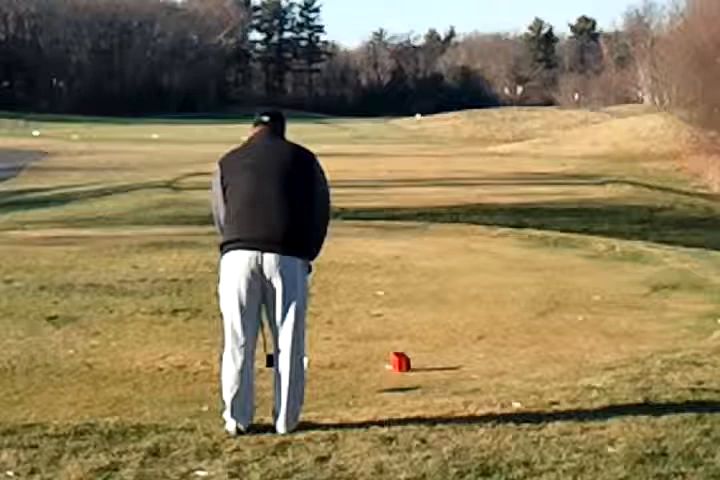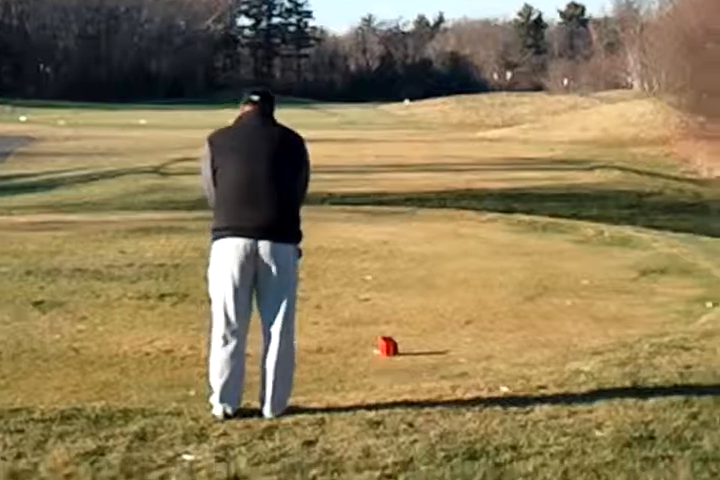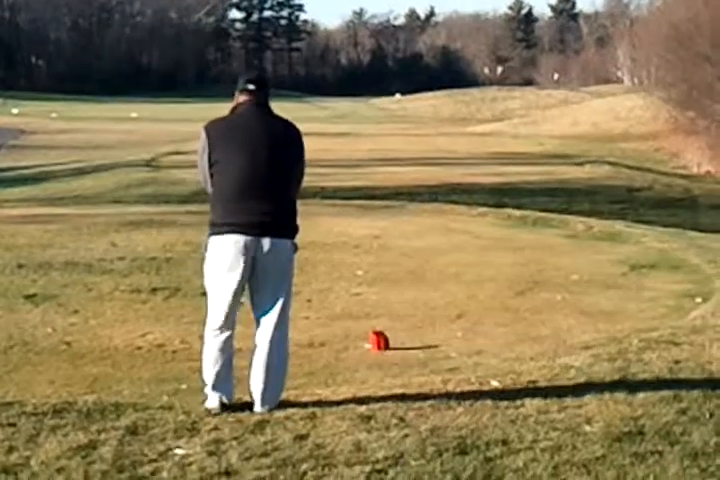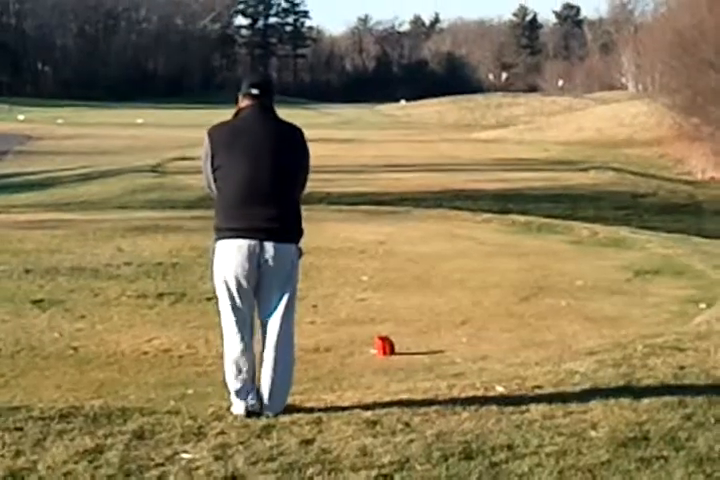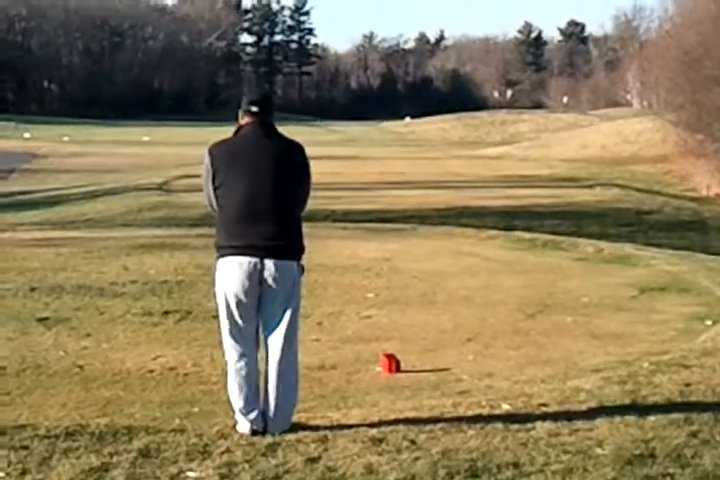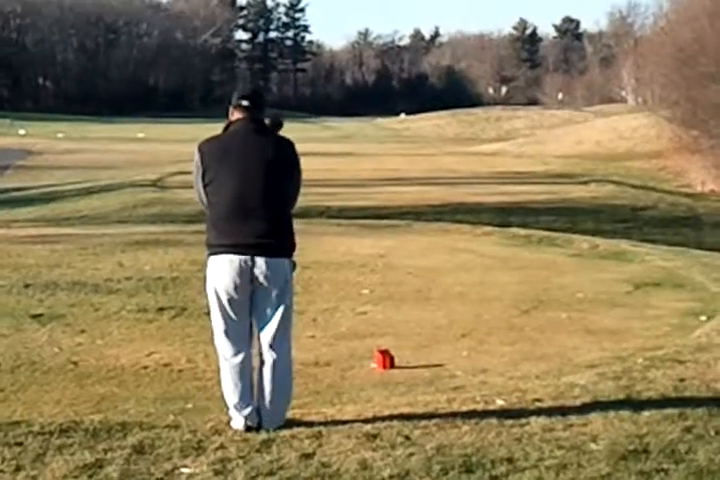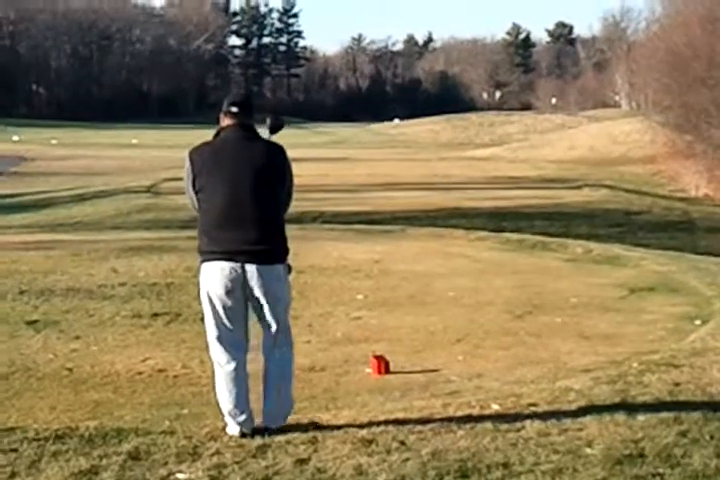
dt=0.3s
person 1, frame 1
left shoulder: (228, 161)
right shoulder: (304, 159)
left elbow: (220, 218)
right elbow: (320, 215)
right wrist: (306, 255)
left hip: (239, 255)
right hip: (287, 257)
left knee: (238, 343)
right knee: (289, 343)
left ankle: (236, 419)
right ankle: (285, 420)
person 1, frame 2
left shoulder: (217, 141)
right shoulder: (292, 142)
left elbow: (212, 193)
right elbow: (298, 193)
left hip: (231, 240)
right hip: (278, 242)
left knee: (228, 328)
right knee: (278, 327)
left ankle: (224, 403)
right ankle: (274, 404)
person 1, frame 3
left shoulder: (214, 130)
right shoulder: (289, 133)
left elbow: (209, 183)
left hip: (229, 234)
right hip: (277, 236)
left knee: (220, 322)
right knee: (271, 322)
left ankle: (218, 396)
right ankle: (265, 398)
person 1, frame 4
left shoulder: (218, 135)
right shoulder: (293, 136)
left elbow: (213, 186)
right elbow: (298, 186)
left hip: (234, 240)
right hip: (281, 241)
left knee: (237, 328)
right knee: (277, 326)
left ankle: (243, 400)
right ankle: (272, 402)
person 1, frame 5
left shoulder: (218, 153)
right shoulder: (293, 152)
left elbow: (214, 204)
right elbow: (299, 203)
left hip: (235, 258)
right hip: (283, 258)
left knee: (240, 346)
right knee: (281, 345)
left ankle: (249, 419)
right ankle: (277, 421)
person 1, frame 6
left shoulder: (208, 150)
right shoulder: (284, 149)
left elbow: (205, 200)
right elbow: (290, 199)
left hip: (226, 256)
right hip: (274, 255)
left knee: (233, 342)
right knee: (275, 342)
left ankle: (243, 416)
right ankle: (273, 416)
person 1, frame 7
left shoulder: (198, 157)
right shoulder: (274, 154)
left elbow: (197, 205)
right elbow: (283, 203)
left hip: (218, 262)
right hip: (267, 261)
left knee: (227, 348)
right knee: (277, 342)
left ankle: (238, 422)
right ankle: (274, 419)
